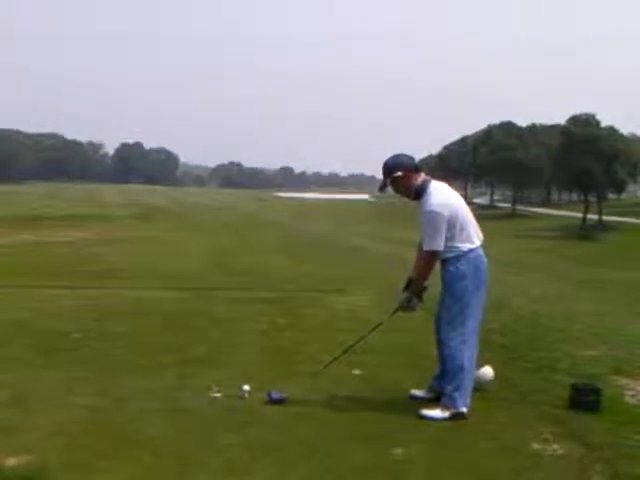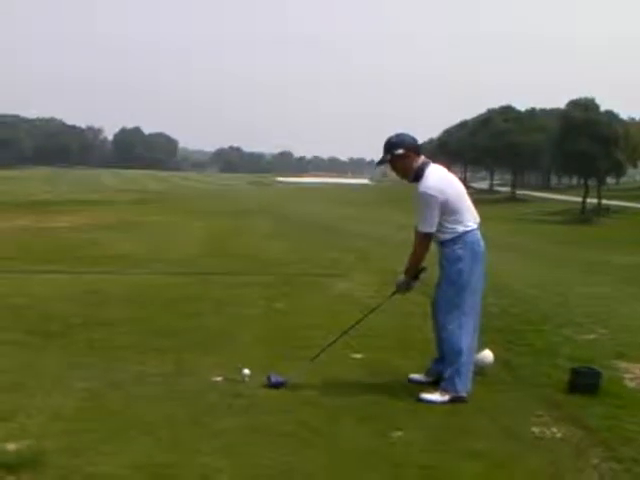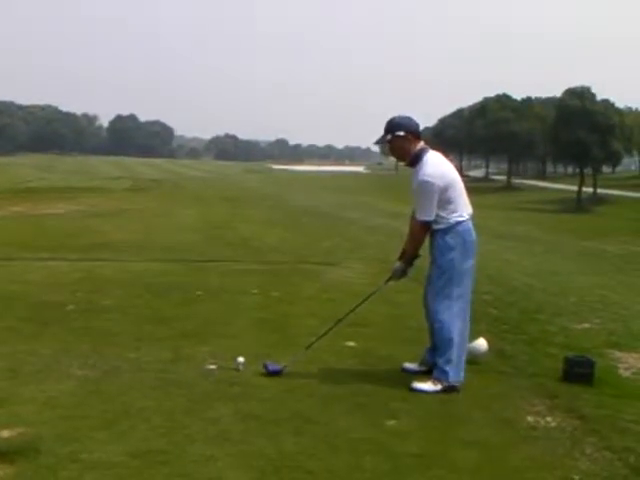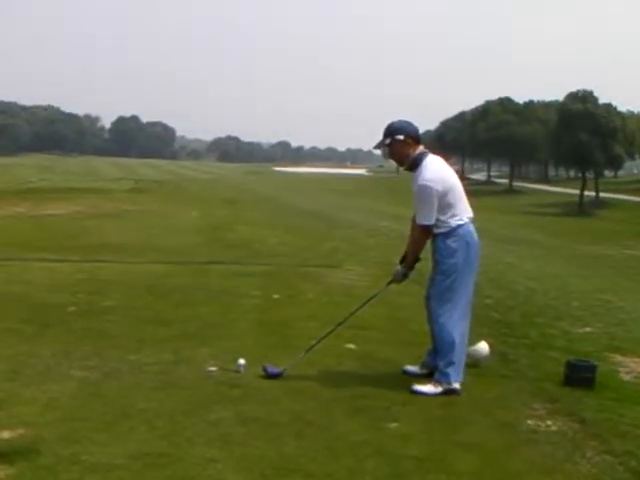
dt=0.7s
person 1, frame 1
left shoulder: (433, 205)
right shoulder: (433, 190)
left elbow: (430, 256)
right elbow: (426, 244)
left wrist: (413, 293)
right wrist: (412, 278)
left hip: (464, 266)
right hip: (459, 264)
left knee: (456, 333)
right knee: (446, 328)
left ankle: (455, 402)
right ankle: (442, 386)
person 1, frame 2
left shoulder: (428, 187)
right shoulder: (432, 172)
left elbow: (425, 237)
right elbow: (423, 230)
left wrist: (408, 275)
right wrist: (411, 268)
left hip: (461, 248)
right hip: (457, 247)
left knee: (454, 317)
right knee: (443, 312)
left ankle: (455, 386)
right ankle: (441, 369)
person 1, frame 3
left shoulder: (427, 174)
right shoulder: (429, 160)
left elbow: (423, 225)
right elbow: (418, 217)
left wrist: (405, 262)
right wrist: (405, 252)
left hip: (452, 237)
right hip: (449, 235)
left knee: (445, 304)
right knee: (435, 301)
left ankle: (447, 375)
right ankle: (434, 359)
person 1, frame 4
left shoulder: (426, 179)
right shoulder: (429, 163)
left elbow: (424, 229)
right elbow: (419, 221)
left wrist: (407, 265)
right wrist: (406, 256)
left hip: (455, 242)
right hip: (451, 240)
left knee: (446, 308)
right knee: (436, 303)
left ankle: (448, 378)
right ankle: (435, 362)
